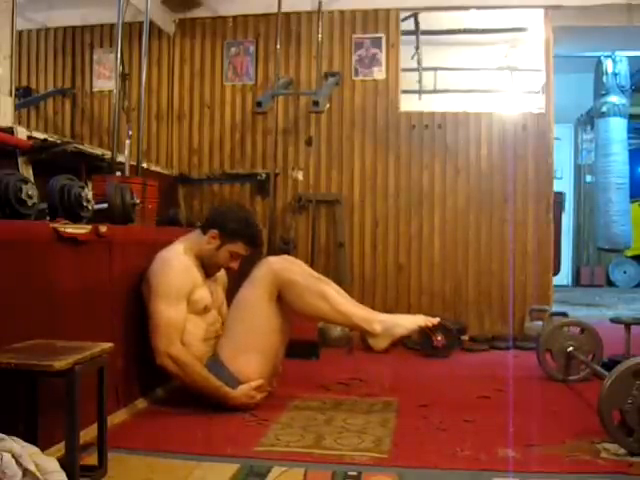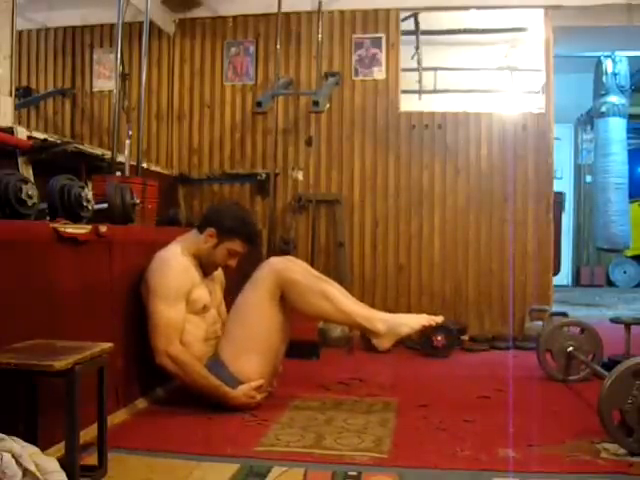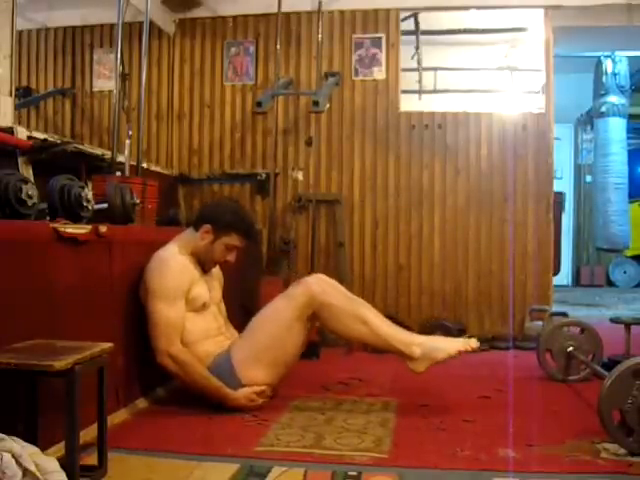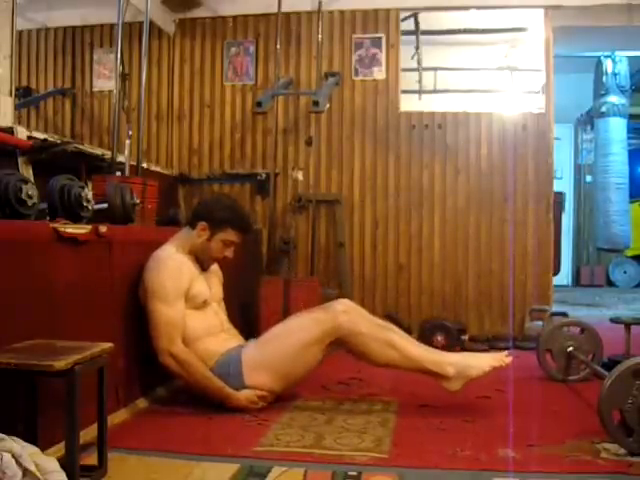
dt=0.5s
person 1, frame 1
left shoulder: (212, 269)
right shoulder: (173, 266)
right elbow: (166, 353)
left wrist: (265, 364)
right wrist: (227, 395)
left hip: (229, 369)
right hip: (220, 377)
left knee: (284, 268)
right knee: (274, 269)
left ankle: (374, 324)
right ankle: (376, 326)
person 1, frame 2
left shoulder: (209, 268)
right shoulder: (171, 267)
right elbow: (166, 353)
left wrist: (264, 363)
right wrist: (227, 395)
left hip: (230, 369)
right hip: (222, 377)
left knee: (288, 270)
right knee: (276, 270)
left ankle: (378, 325)
right ankle: (380, 325)
person 1, frame 3
left shoulder: (208, 267)
right shoulder: (169, 267)
right elbow: (167, 352)
left wrist: (258, 355)
right wrist: (228, 396)
left hip: (233, 363)
right hip: (224, 375)
left knee: (318, 288)
right knee: (313, 289)
left ankle: (413, 346)
right ankle: (416, 349)
person 1, frame 4
left shoulder: (207, 266)
right shoulder: (166, 266)
right elbow: (169, 351)
left wrist: (258, 357)
right wrist: (228, 396)
left hip: (237, 360)
right hip: (228, 374)
left knee: (340, 311)
right knee: (339, 317)
left ankle: (443, 365)
right ankle: (447, 367)
